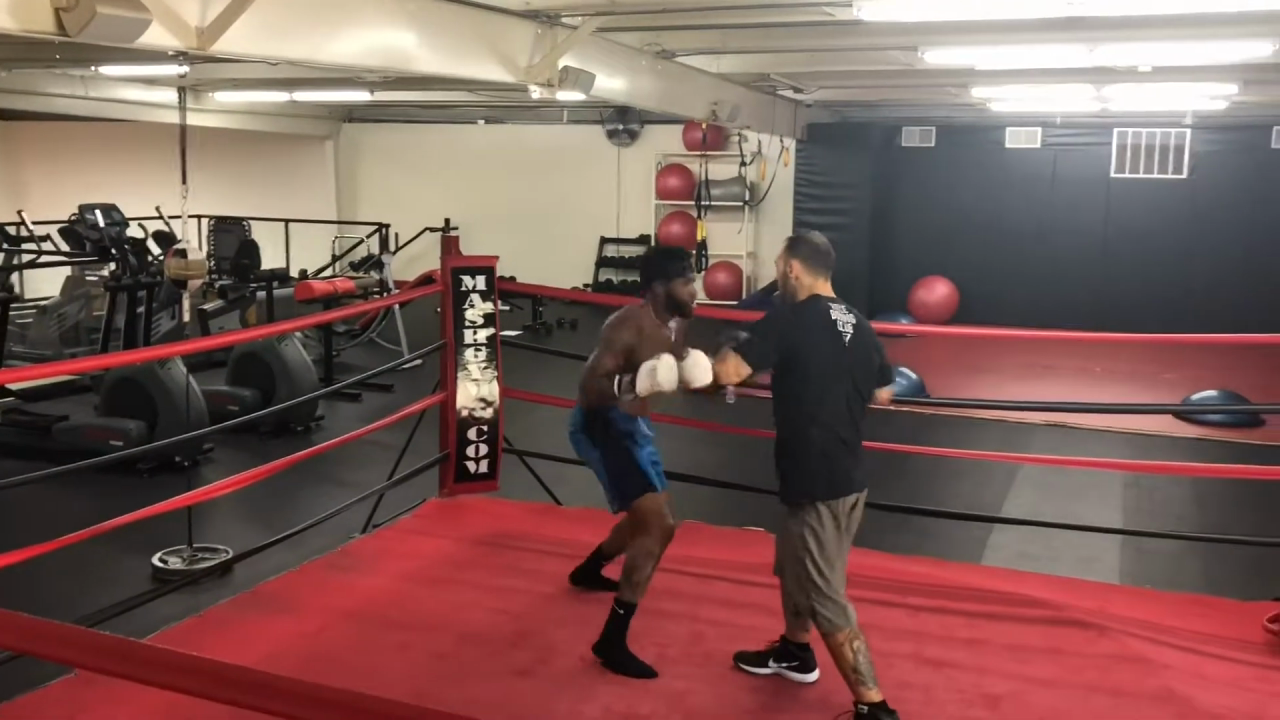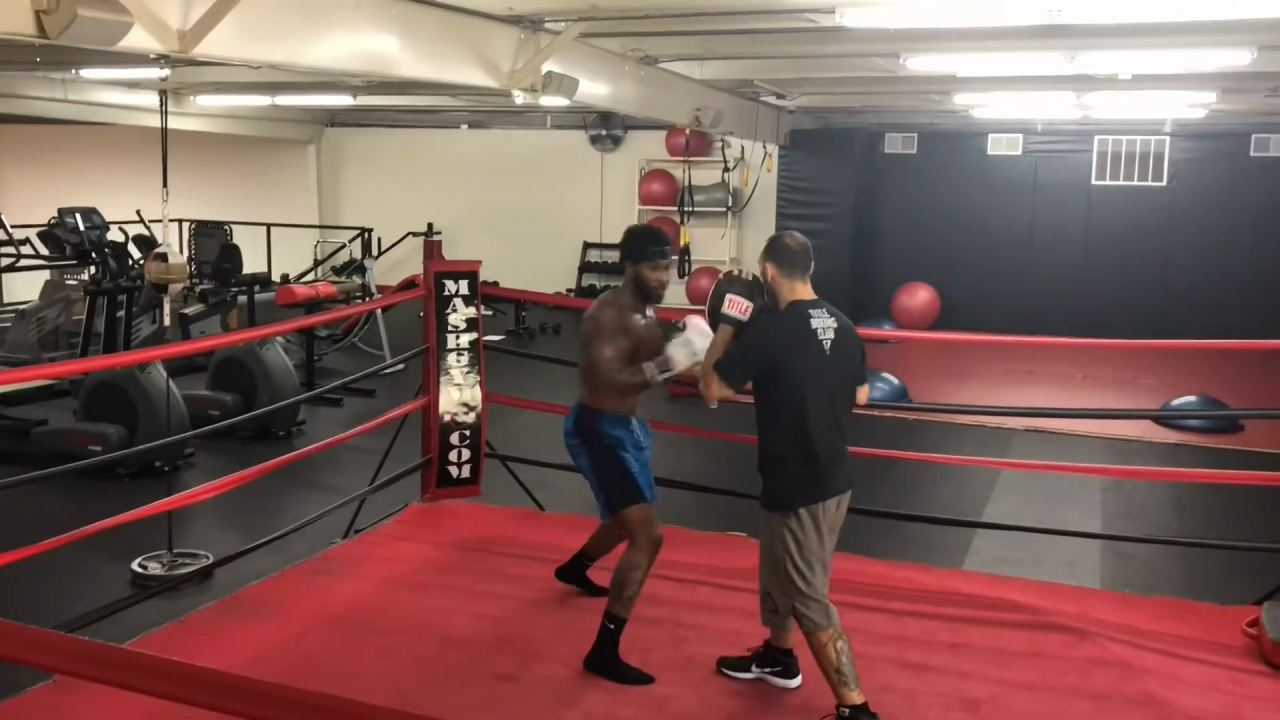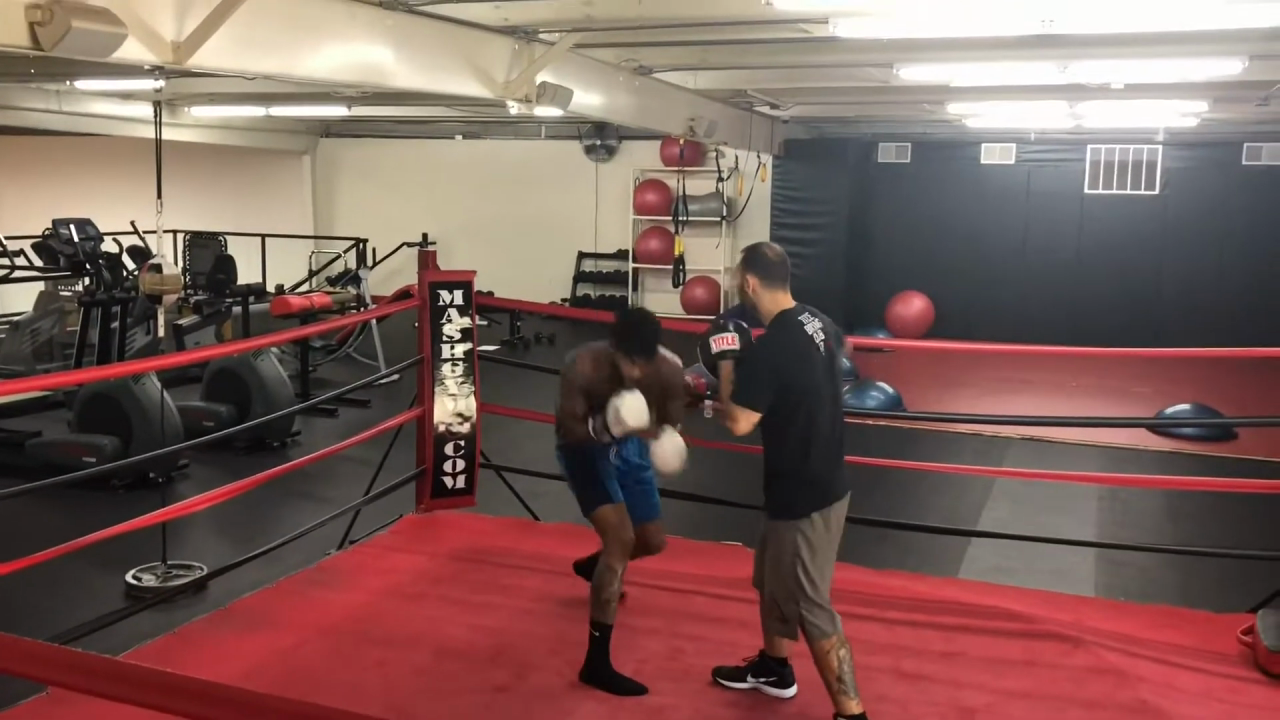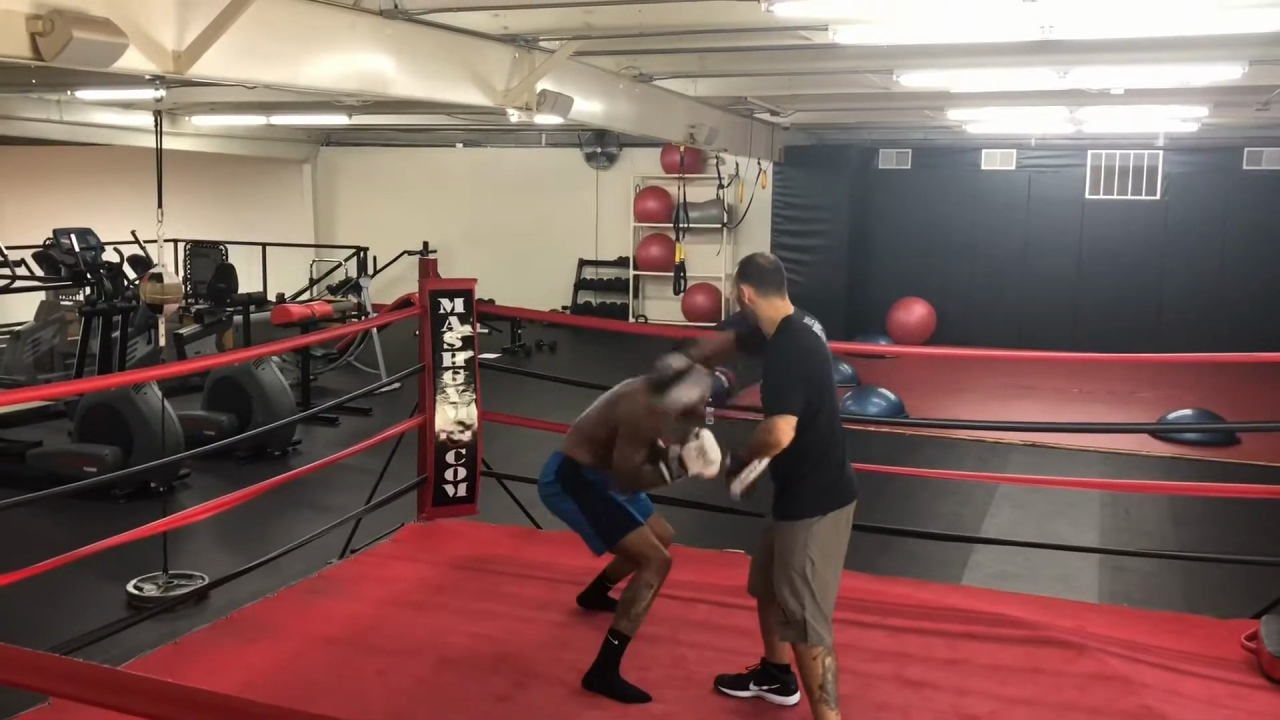
dt=0.4s
person 1, frame 1
left shoulder: (788, 320)
right shoulder: (857, 326)
left elbow: (726, 372)
right elbow: (882, 394)
left wrist: (740, 344)
left hip: (816, 483)
right hip: (845, 475)
left knee: (823, 596)
right knee: (795, 569)
right ankle: (794, 652)
person 1, frame 2
left shoulder: (767, 333)
right shoulder: (844, 328)
left elbow: (711, 389)
right elbow: (859, 398)
left wrist: (727, 324)
left hip: (798, 488)
right hip: (833, 479)
left knee: (808, 597)
right knee: (780, 576)
right ankle: (777, 657)
person 1, frame 3
left shoulder: (771, 348)
right shoulder: (814, 322)
left elbow: (738, 423)
right elbow: (842, 346)
left wrist: (726, 361)
left hip: (803, 495)
right hip: (817, 483)
left knee: (808, 607)
right knee: (772, 578)
right ankle: (773, 666)
person 1, frame 4
left shoulder: (789, 351)
right shoulder: (795, 328)
left elbow: (778, 435)
right elbow: (729, 338)
left wrist: (746, 460)
right wrist: (690, 362)
left hip: (815, 500)
right hip: (803, 491)
left knee: (804, 614)
right knee: (768, 582)
right ankle: (776, 675)
person 2, frame 1
left shoulder: (674, 325)
right shoulder: (630, 325)
left elbow: (670, 370)
right elbow: (590, 387)
left wrist: (687, 371)
right wrist: (637, 383)
left hip: (626, 424)
right hip: (601, 426)
left knee: (646, 515)
right knee: (659, 527)
left ankle: (589, 570)
right ankle: (612, 640)
person 2, frame 2
left shoulder: (645, 308)
right shoulder: (606, 313)
left elbow: (640, 365)
right elbow: (602, 383)
left wrist: (687, 344)
right wrist: (671, 362)
left hip: (628, 427)
right hip: (597, 430)
left knee: (628, 523)
right knee: (647, 539)
left ankle: (575, 569)
right ankle: (603, 654)
person 2, frame 3
left shoulder: (669, 370)
right shoulder: (583, 365)
left elbow: (670, 419)
right elbow: (567, 435)
left wrist: (668, 439)
right wrist: (607, 427)
left hip: (629, 449)
right hip: (584, 446)
left knee: (652, 541)
right knee: (621, 539)
left ankle: (594, 565)
right ankle: (597, 662)
person 2, frame 4
left shoulder: (652, 393)
right shoulder: (641, 408)
left elbow: (645, 450)
right elbow: (628, 479)
left wrist: (680, 451)
right wrist: (681, 465)
left hip: (593, 472)
right hip: (571, 481)
left knee: (659, 538)
right knee: (654, 563)
left ankle: (593, 594)
right ankle: (602, 674)
